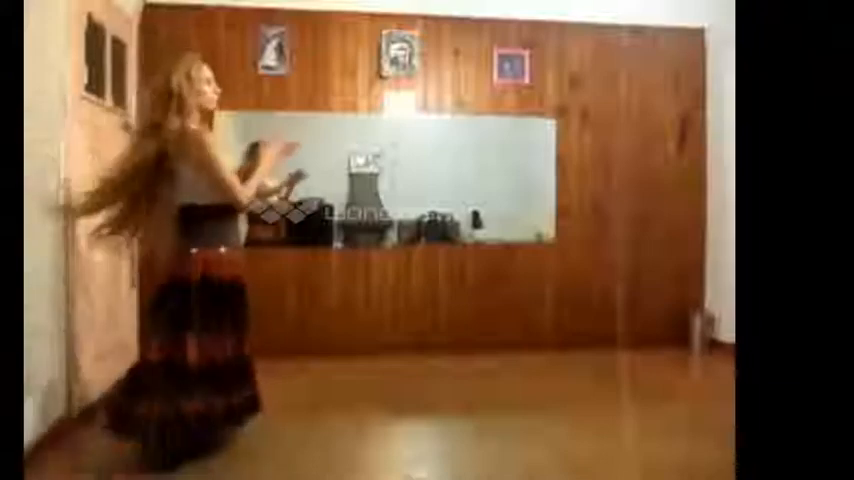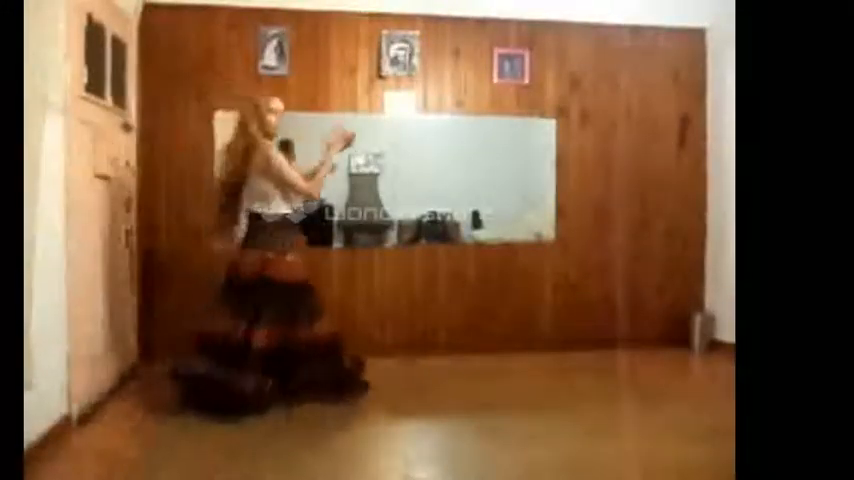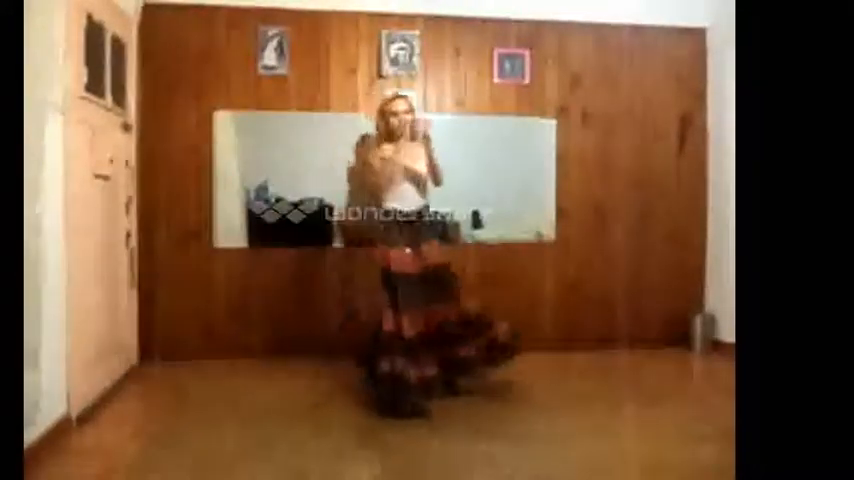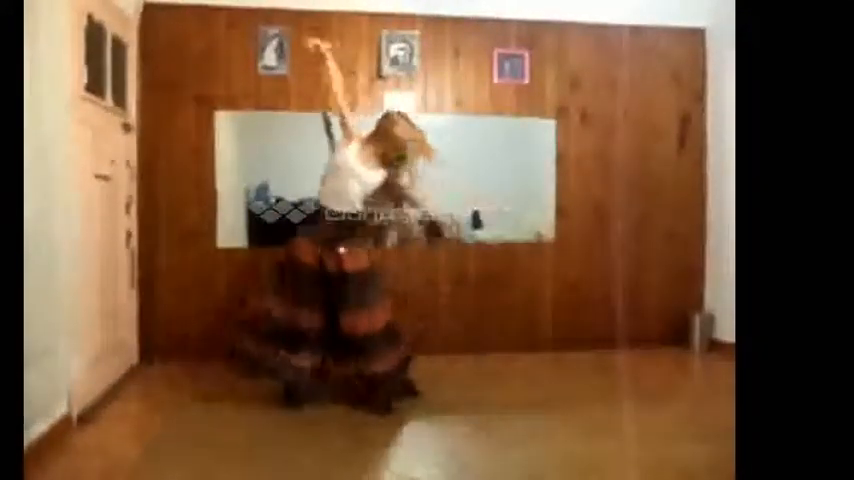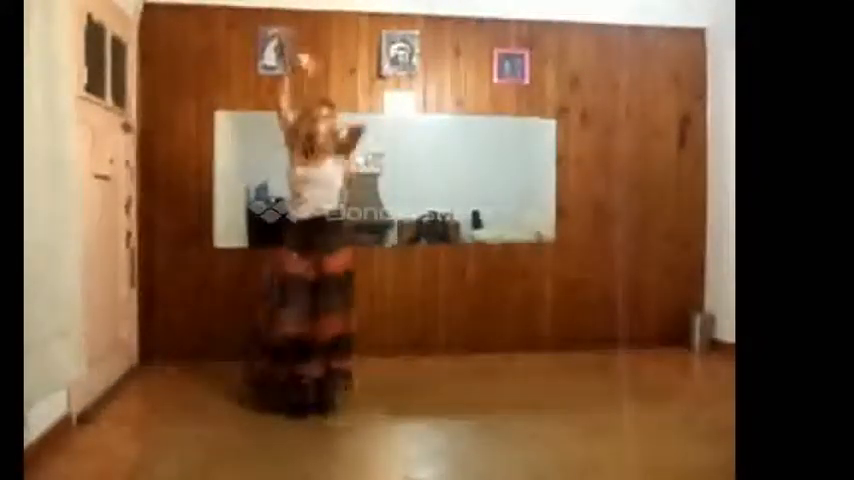
dt=1s
person 1, frame 1
left shoulder: (177, 133)
right shoulder: (195, 135)
right elbow: (239, 197)
left wrist: (264, 163)
right wrist: (267, 159)
left hip: (193, 242)
right hip: (211, 245)
left knee: (189, 338)
right knee: (209, 339)
left ankle: (167, 429)
right ankle: (195, 432)
person 1, frame 2
left shoulder: (261, 148)
right shoulder: (267, 151)
left elbow: (300, 185)
right elbow: (309, 190)
left wrist: (328, 156)
right wrist: (330, 154)
left hip: (270, 237)
right hip: (274, 242)
person 1, frame 3
left shoulder: (420, 148)
right shoulder: (378, 151)
left elbow: (438, 181)
right elbow: (375, 185)
left wrist: (426, 146)
right wrist: (398, 151)
left hip: (423, 226)
right hip: (394, 228)
left knee: (438, 293)
right knee: (403, 302)
left ankle: (437, 374)
right ankle: (402, 384)
person 1, frame 4
left shoulder: (388, 169)
right shoulder: (352, 141)
left elbow: (405, 194)
right elbow: (339, 93)
right wrist: (327, 56)
left hip: (350, 233)
right hip: (318, 225)
left knee: (364, 305)
right knee: (306, 301)
left ankle: (377, 381)
right ankle: (302, 380)
person 1, frame 5
left shoulder: (340, 152)
right shoulder: (295, 150)
left elbow: (358, 128)
right elbow: (283, 108)
left wrist: (337, 134)
right wrist: (290, 70)
left hip: (331, 237)
right hip: (297, 237)
left knee: (329, 314)
right knee: (290, 315)
left ankle: (322, 388)
right ankle: (285, 387)
